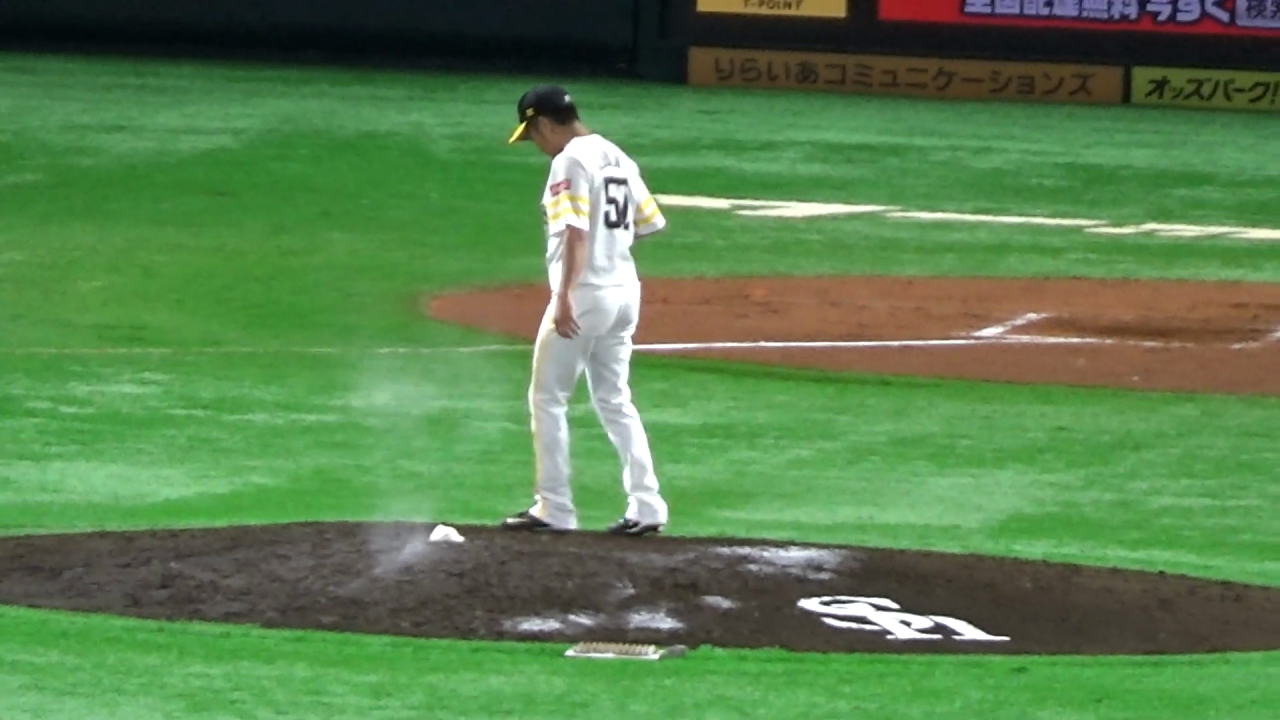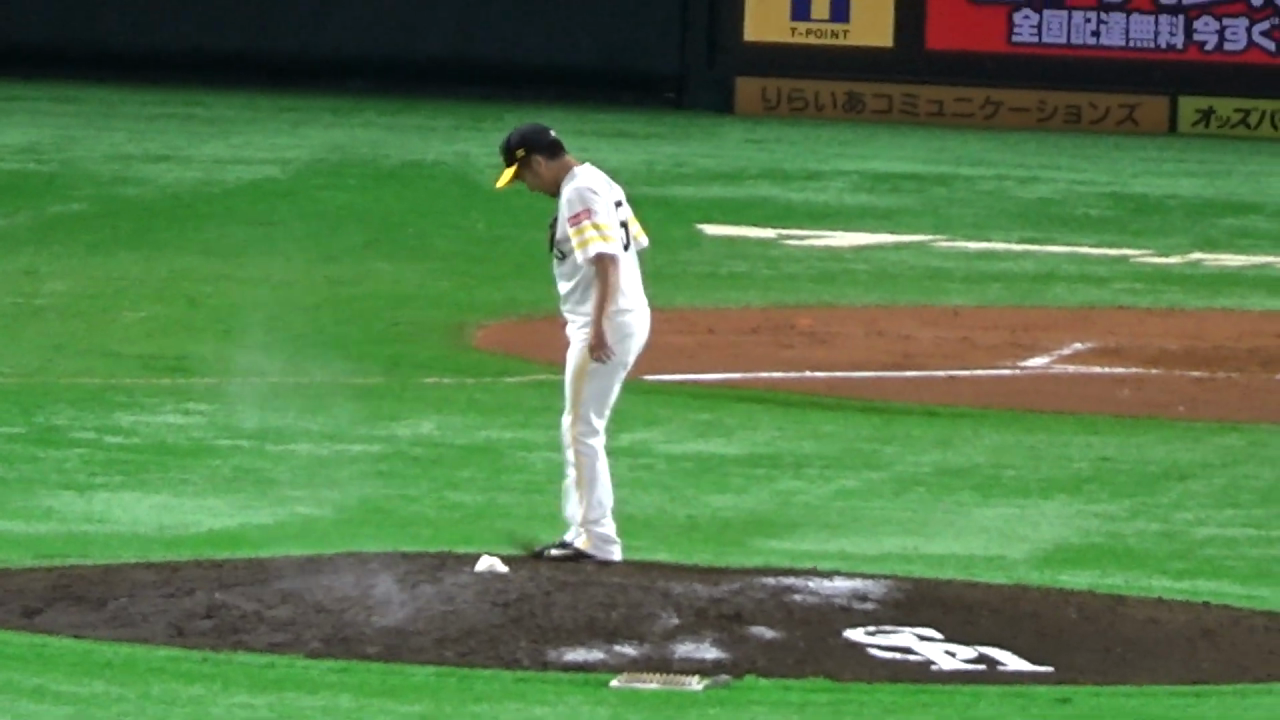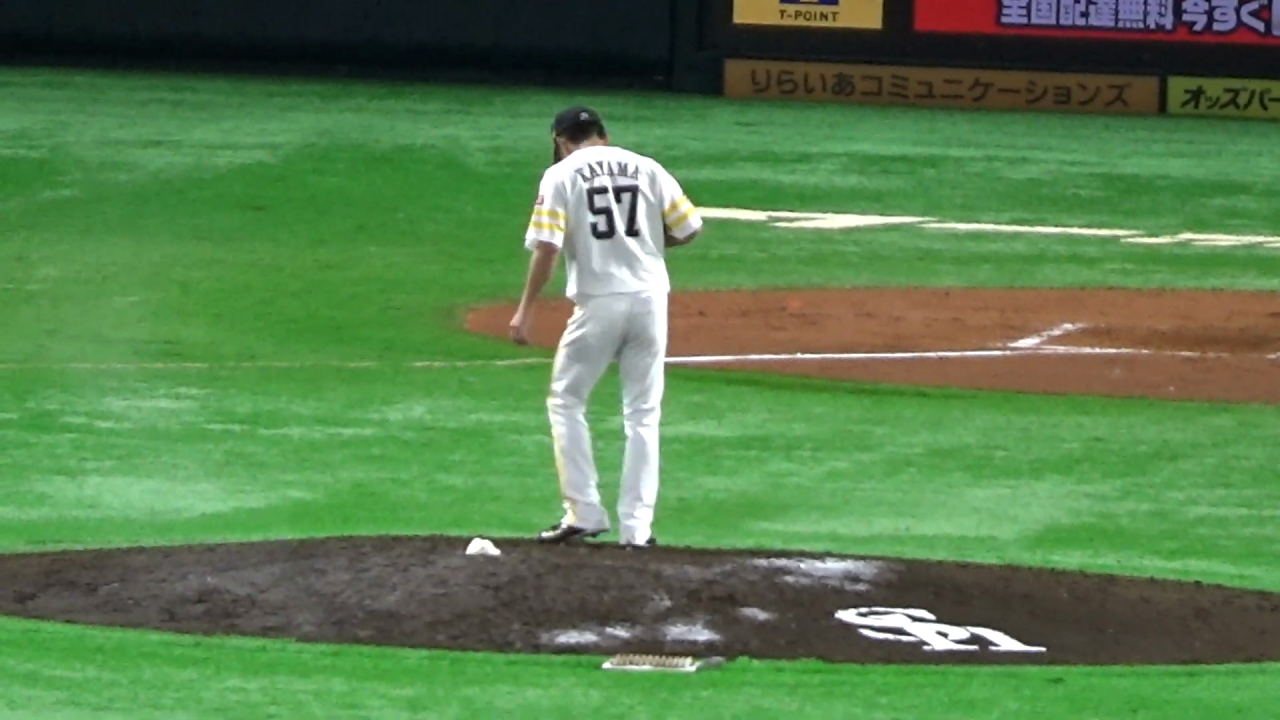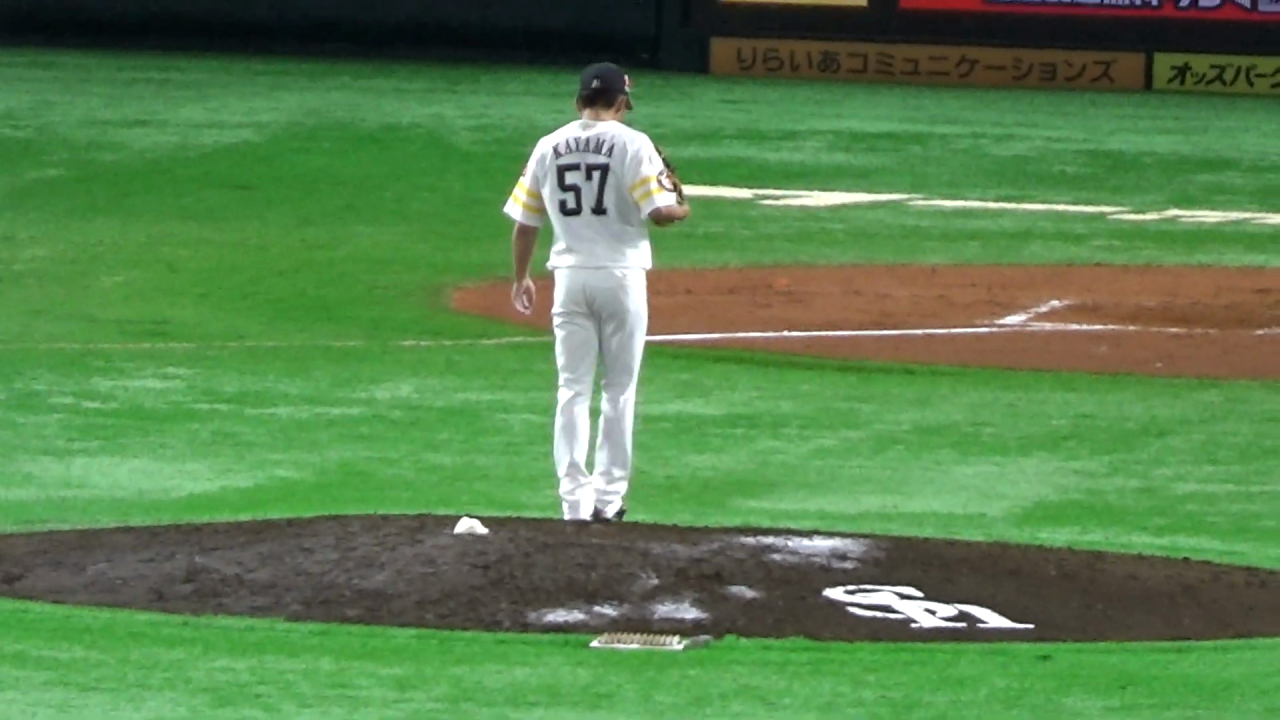
dt=1s
person 1, frame 1
left shoulder: (570, 161)
right shoulder: (620, 158)
left elbow: (576, 235)
right elbow: (650, 224)
left wrist: (564, 296)
left hip: (586, 296)
right hip: (624, 292)
left knee: (548, 399)
right knee: (615, 403)
left ankle: (555, 509)
right ankle: (645, 505)
person 1, frame 2
left shoulder: (579, 191)
right shoulder: (598, 182)
left elbow: (605, 259)
right elbow: (636, 244)
left wrist: (599, 323)
left hip: (610, 323)
right hip: (628, 317)
left knee: (581, 430)
right knee: (584, 428)
left ankle: (597, 541)
right ankle: (583, 531)
person 1, frame 3
left shoulder: (560, 175)
right shoulder: (647, 167)
left elbow: (547, 249)
right elbow: (688, 230)
left wrist: (525, 309)
left hip: (597, 304)
right hip: (650, 301)
left knee: (565, 402)
right knee: (643, 415)
left ankle: (584, 513)
right ankle: (637, 527)
person 1, frame 4
left shoulder: (548, 147)
right shoulder: (633, 142)
left elbow: (524, 222)
right elbow: (660, 212)
left wrist: (521, 278)
right wrist: (681, 210)
left hip: (570, 278)
right hip: (620, 277)
left knee: (573, 390)
right knee: (619, 389)
left ankle: (576, 500)
right ankle: (608, 496)
